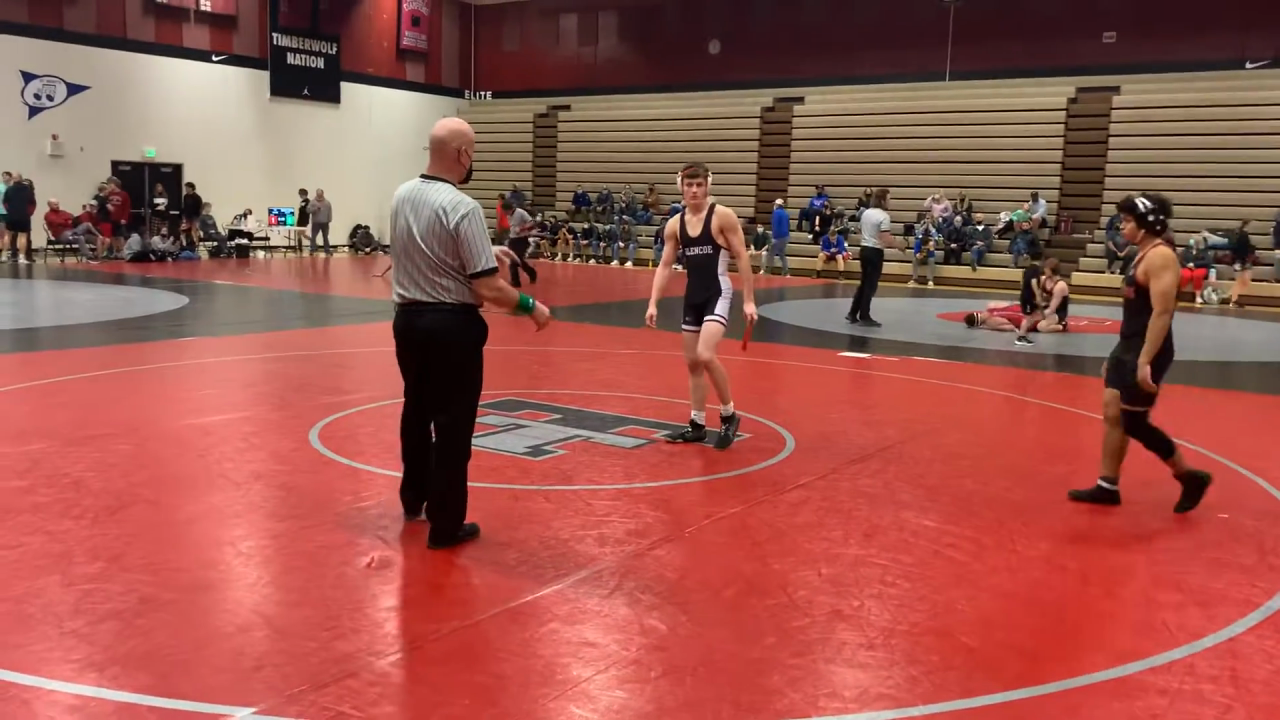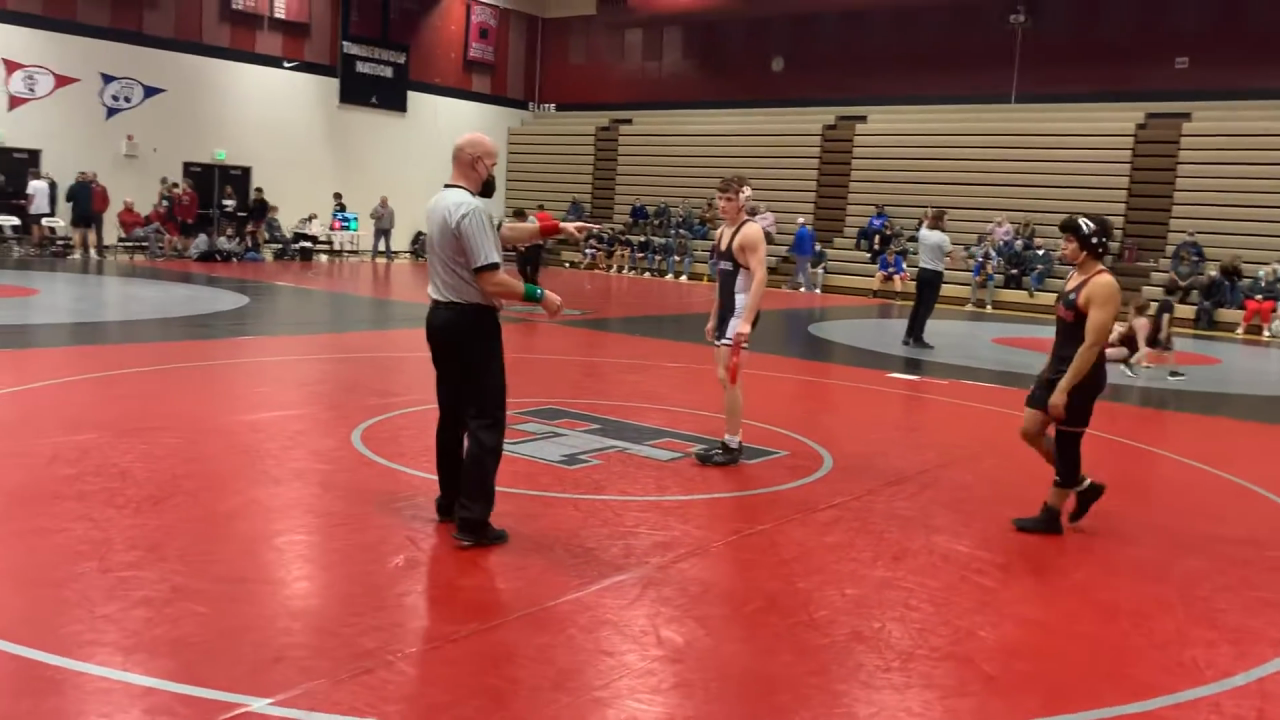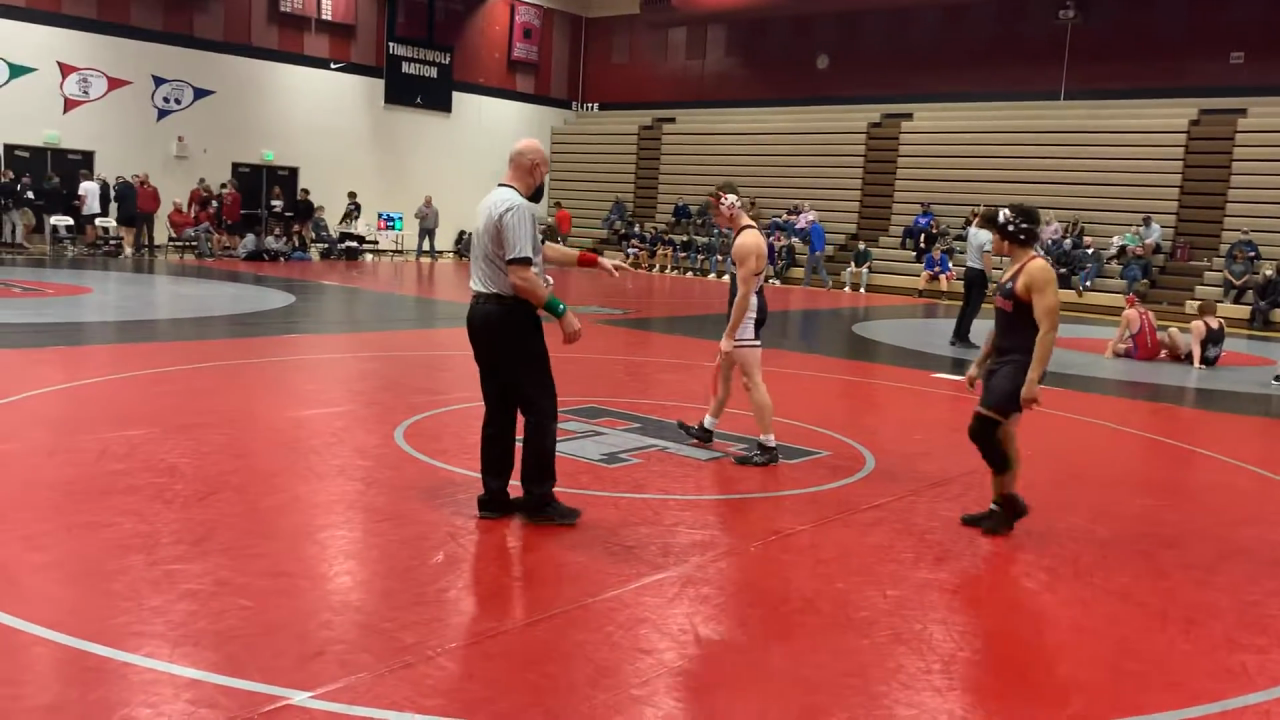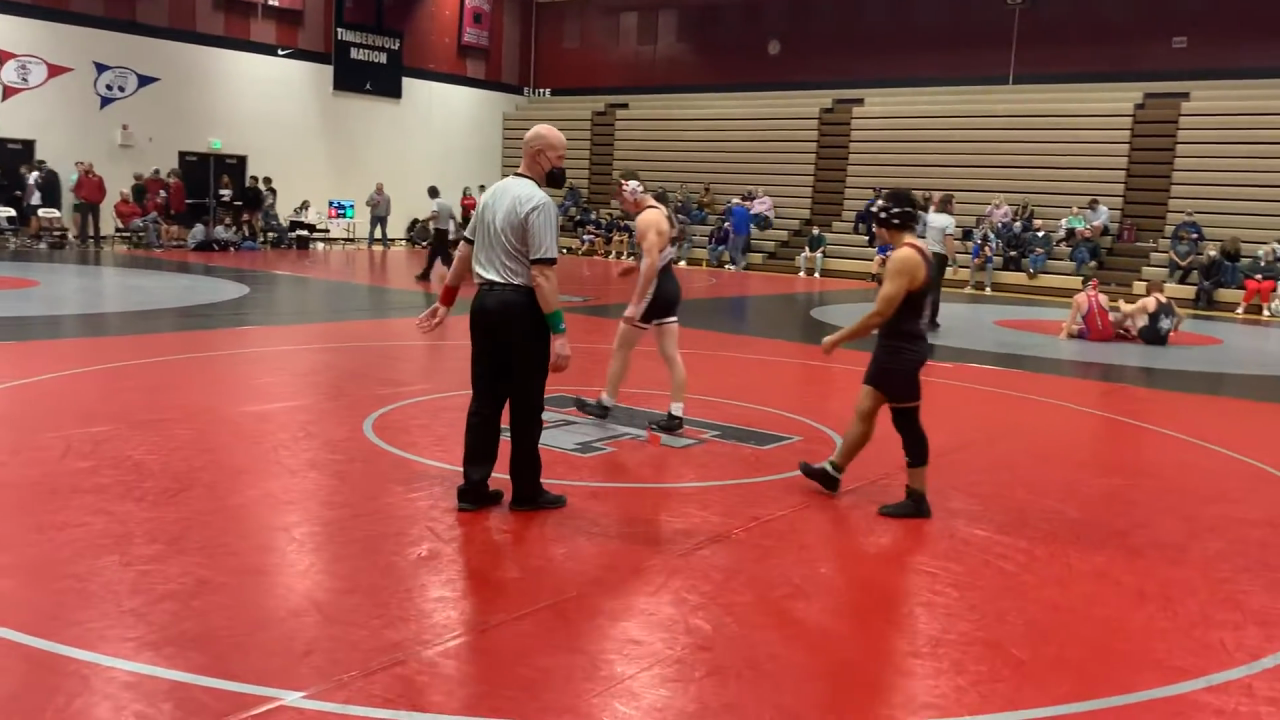
dt=0.7s
person 1, frame 1
left shoulder: (402, 196)
right shoulder: (463, 208)
right elbow: (487, 288)
left wrist: (483, 251)
right wrist: (530, 305)
left hip: (408, 319)
right hip: (452, 325)
left knee: (417, 414)
right knee: (452, 427)
left ankle: (414, 499)
right ankle: (446, 525)
person 1, frame 2
left shoulder: (440, 202)
right shoulder: (470, 208)
left elbow: (502, 233)
right elbow: (492, 282)
left wrist: (555, 228)
right wrist: (540, 295)
left hip: (441, 318)
right hip: (471, 323)
left knee: (452, 416)
right knee: (485, 422)
left ankle: (450, 501)
right ankle: (473, 521)
person 1, frame 3
left shoulder: (493, 201)
right shoulder: (518, 207)
left elbow: (542, 250)
right elbow: (521, 277)
left wrist: (595, 261)
right wrist: (561, 312)
left hip: (482, 312)
right hip: (510, 317)
left knee: (498, 411)
right knee: (539, 410)
left ankle: (494, 497)
right ankle: (539, 500)
person 1, frame 4
left shoulder: (493, 193)
right shoulder: (539, 203)
left elbow: (465, 253)
right elbow: (542, 275)
left wrist: (445, 301)
right wrist: (558, 332)
left hip: (486, 302)
right hip: (521, 308)
left knee: (485, 400)
right knee: (526, 405)
left ankle: (474, 488)
right ankle: (526, 490)
person 2, frame 1
left shoulder: (1161, 257)
right shoulder: (1142, 255)
left elbow: (1161, 315)
left wrist: (1145, 362)
right wrist: (1118, 354)
left hip: (1147, 353)
right hip: (1128, 348)
left knee: (1134, 422)
right knee: (1113, 417)
left ankle: (1191, 477)
right ankle: (1107, 485)
person 2, frame 2
left shoulder: (1103, 286)
right shoulder: (1075, 276)
left elbow: (1092, 344)
left wrist: (1064, 389)
right wrist: (1049, 371)
left hip: (1080, 376)
right hip: (1058, 369)
left knee: (1066, 444)
right knee: (1031, 431)
left ankle: (1051, 515)
right ankle: (1084, 487)
person 2, frame 3
left shoulder: (1037, 271)
right shoulder: (1012, 268)
left elbow: (1048, 330)
left wrist: (1033, 379)
right wrist: (979, 363)
left hip: (1020, 366)
right hip: (1002, 363)
left knee: (982, 431)
right knee: (1001, 435)
left ankle: (1009, 501)
right ankle: (1001, 506)
person 2, frame 4
left shoulder: (904, 258)
right shoulder: (918, 250)
left elbow: (879, 313)
left wrist: (837, 339)
left hip: (900, 350)
right hip: (894, 346)
left knee: (907, 423)
right knee: (864, 411)
left ankle: (917, 499)
right ankle: (832, 471)
person 3, frame 1
left shoulder: (723, 215)
right shoulder: (675, 224)
left elbow: (742, 257)
right elbow: (665, 266)
left wrist: (749, 300)
right wrist: (653, 303)
left hip: (718, 293)
right hip: (692, 295)
left knee: (706, 356)
right knee: (693, 362)
left ankle: (729, 415)
right ankle: (697, 426)
person 3, frame 2
left shoulder: (751, 232)
right shoulder: (721, 233)
left elbow: (760, 277)
left wrist: (747, 321)
right wrist: (713, 318)
left hip: (740, 312)
right hip: (725, 311)
left knee: (728, 379)
right knee: (724, 379)
left ankle: (731, 447)
right ankle: (731, 440)
person 3, frame 3
left shoulder: (746, 241)
right shoulder: (747, 231)
left elbow: (744, 291)
left wrist: (729, 336)
left hip: (747, 312)
right hip: (745, 309)
left knee: (752, 381)
right knee: (724, 371)
left ankle: (768, 447)
right ankle: (706, 428)
person 3, frame 4
left shoulder: (646, 219)
right shoulder: (663, 212)
left elbow: (651, 262)
left wrist: (636, 303)
right wrist: (636, 267)
left hip: (654, 291)
right hip: (670, 287)
left knee: (621, 350)
right knee: (671, 355)
left ankle: (605, 404)
right ankle: (675, 416)
